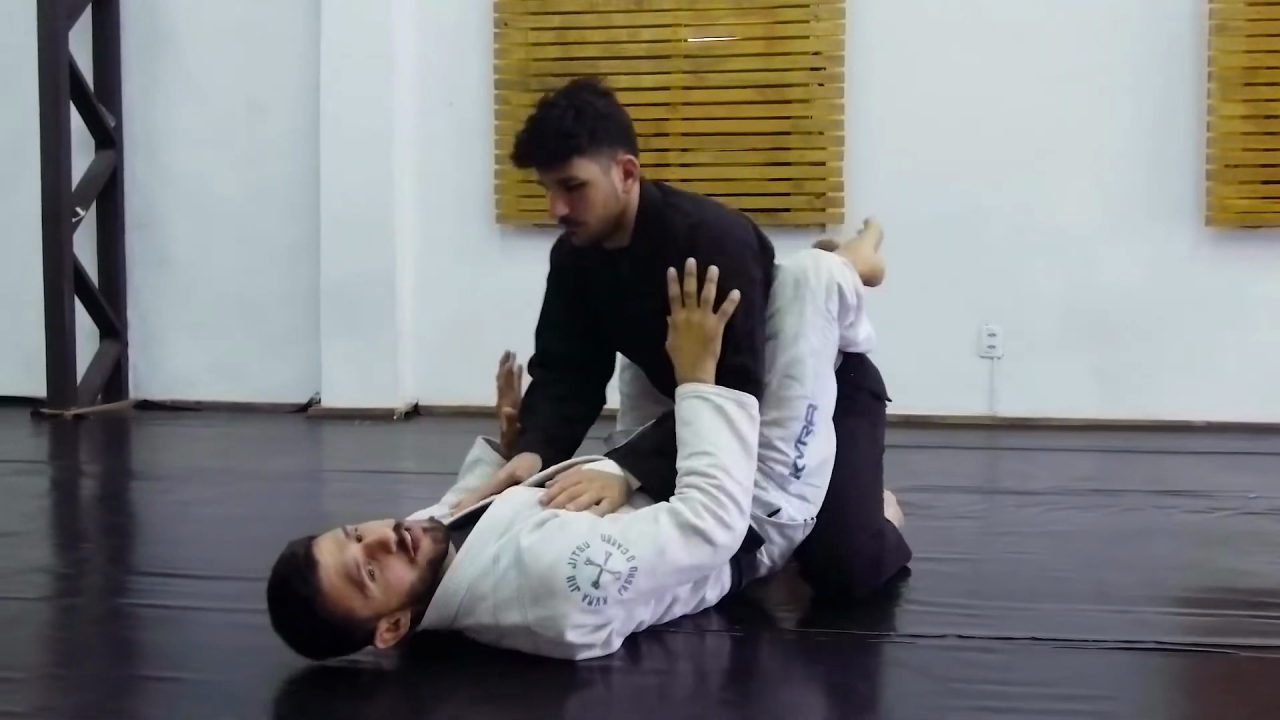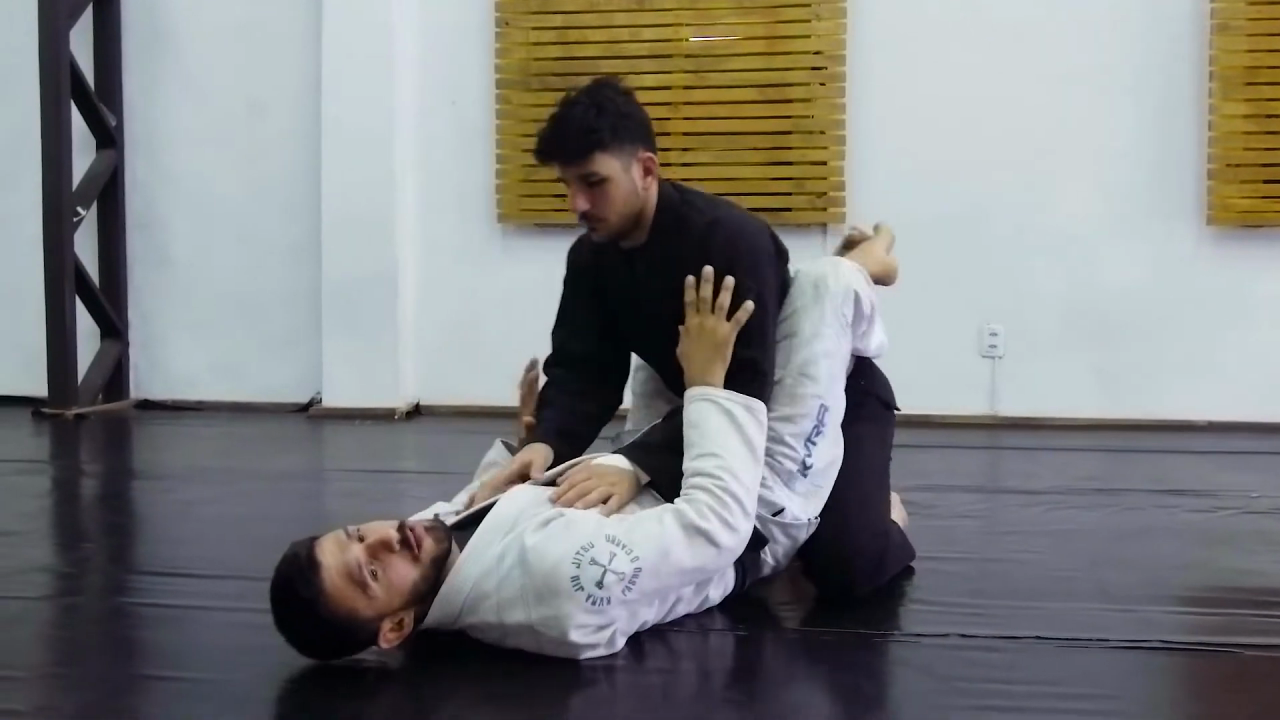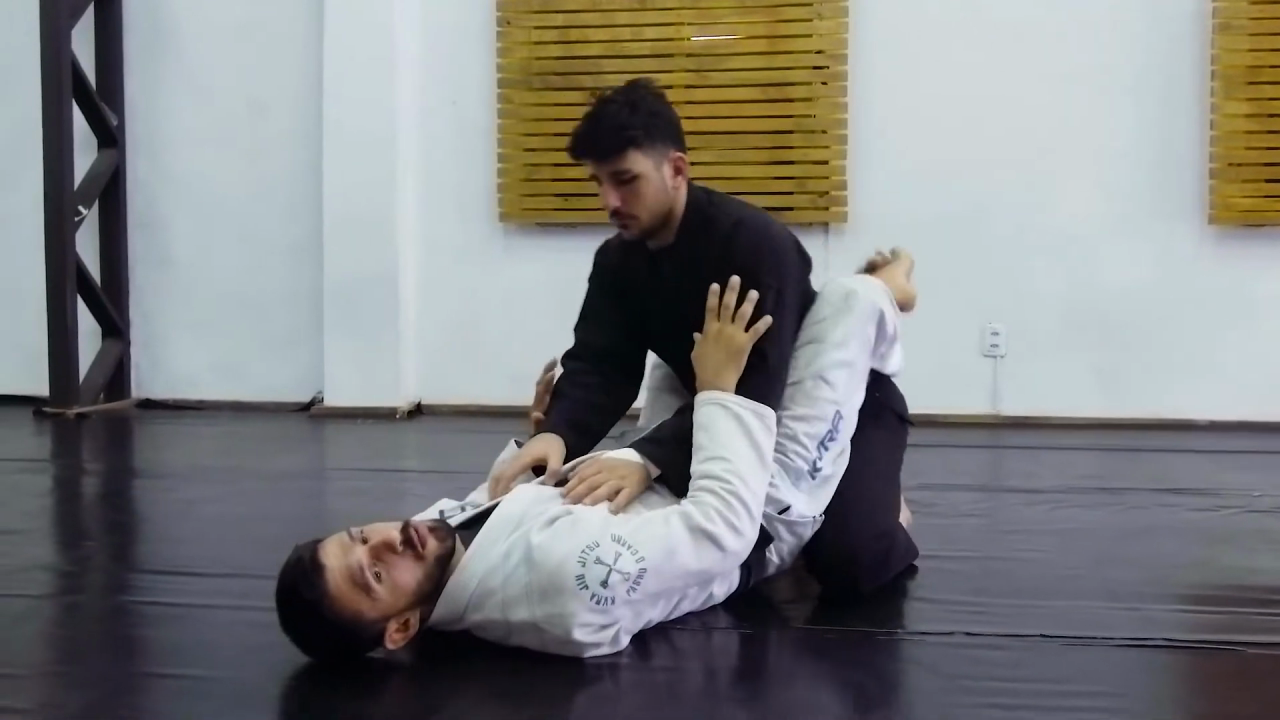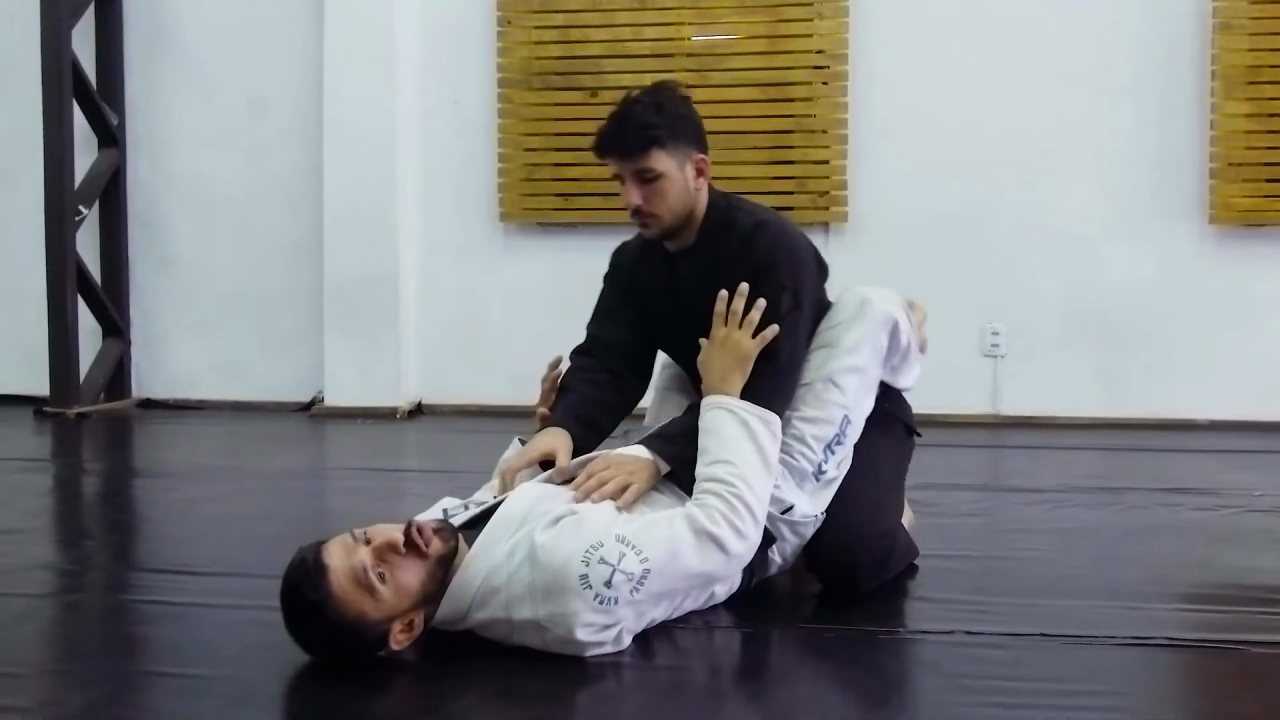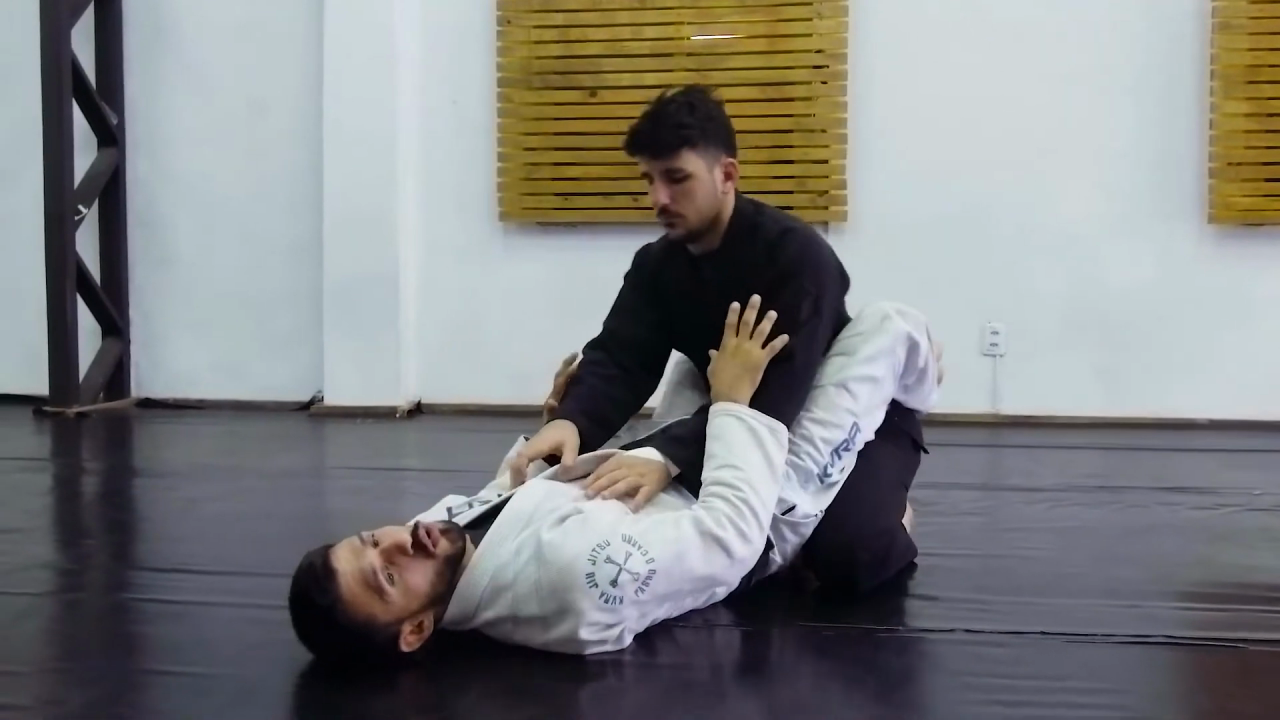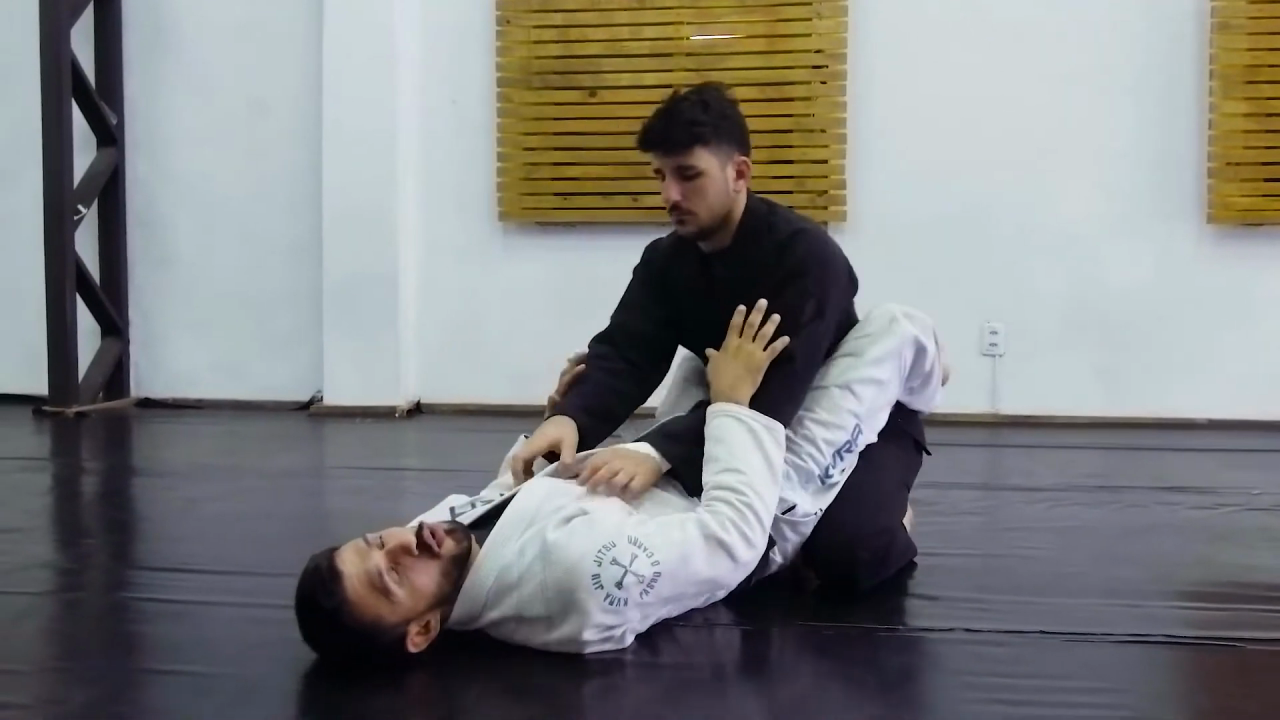
dt=0.1s
person 1, frame 1
left shoulder: (425, 543)
right shoulder: (546, 580)
right elbow: (712, 522)
left wrist: (503, 434)
right wrist: (696, 372)
left hip: (650, 487)
right hip: (752, 520)
right knee: (807, 274)
right ankle: (844, 273)
person 1, frame 2
left shoulder: (431, 541)
right shoulder: (552, 580)
right elbow: (717, 525)
right wrist: (708, 379)
left hip: (661, 484)
right hip: (755, 517)
right knee: (826, 284)
right ankle: (857, 285)
person 1, frame 3
left shoulder: (440, 532)
right shoulder: (557, 577)
right elbow: (723, 528)
right wrist: (719, 385)
left hip: (668, 484)
right hip: (764, 516)
right knee: (847, 299)
right ankle: (882, 296)
person 1, frame 4
left shoulder: (433, 534)
right shoulder: (560, 578)
right elbow: (727, 531)
right wrist: (725, 389)
left hip: (676, 478)
right hip: (756, 516)
left knee: (694, 334)
right knee: (866, 312)
right ankle: (896, 345)
person 1, frame 5
left shoulder: (442, 529)
right shoulder: (567, 574)
right elbow: (732, 535)
right wrist: (733, 399)
left hip: (684, 481)
right hip: (766, 517)
right knee: (882, 324)
right ankle: (910, 376)
person 1, frame 6
left shoulder: (442, 528)
right shoulder: (571, 575)
right elbow: (733, 538)
right wrist: (734, 399)
left hip: (675, 474)
right hip: (763, 514)
right knee: (894, 328)
right ankle: (917, 378)
person 2, frame 1
left shoulder: (713, 239)
right shoulder: (575, 253)
left elbow: (732, 389)
right elbow: (566, 373)
left wrist: (624, 471)
right wrist: (532, 453)
person 2, frame 2
left shoulder: (728, 238)
right shoulder: (591, 257)
left elbow: (742, 387)
right elbow: (582, 372)
left wrist: (635, 465)
right wrist: (544, 444)
left knee: (846, 565)
left ankle: (877, 512)
person 2, frame 3
left shoulder: (754, 242)
right shoulder: (619, 260)
left elbow: (753, 386)
right elbow: (601, 367)
left wrist: (645, 460)
right wrist: (556, 435)
left knee: (849, 562)
left ankle: (883, 514)
person 2, frame 4
left shoulder: (771, 245)
right shoulder: (634, 262)
left elbow: (763, 386)
right elbow: (607, 364)
left wrist: (655, 454)
right wrist: (563, 428)
left hip: (848, 411)
left knee: (847, 557)
left ankle: (884, 513)
person 2, frame 5
left shoulder: (796, 253)
right shoulder: (658, 265)
left elbow: (776, 391)
right elbow: (621, 360)
left wrist: (666, 458)
right wrist: (570, 421)
left hip: (857, 422)
left knee: (846, 555)
left ankle: (886, 516)
person 2, frame 6
left shoulder: (805, 253)
right shoulder: (665, 260)
left elbow: (776, 387)
right elbow: (626, 356)
left wrist: (658, 453)
right wrist: (568, 418)
left knee: (845, 553)
left ankle: (886, 519)
